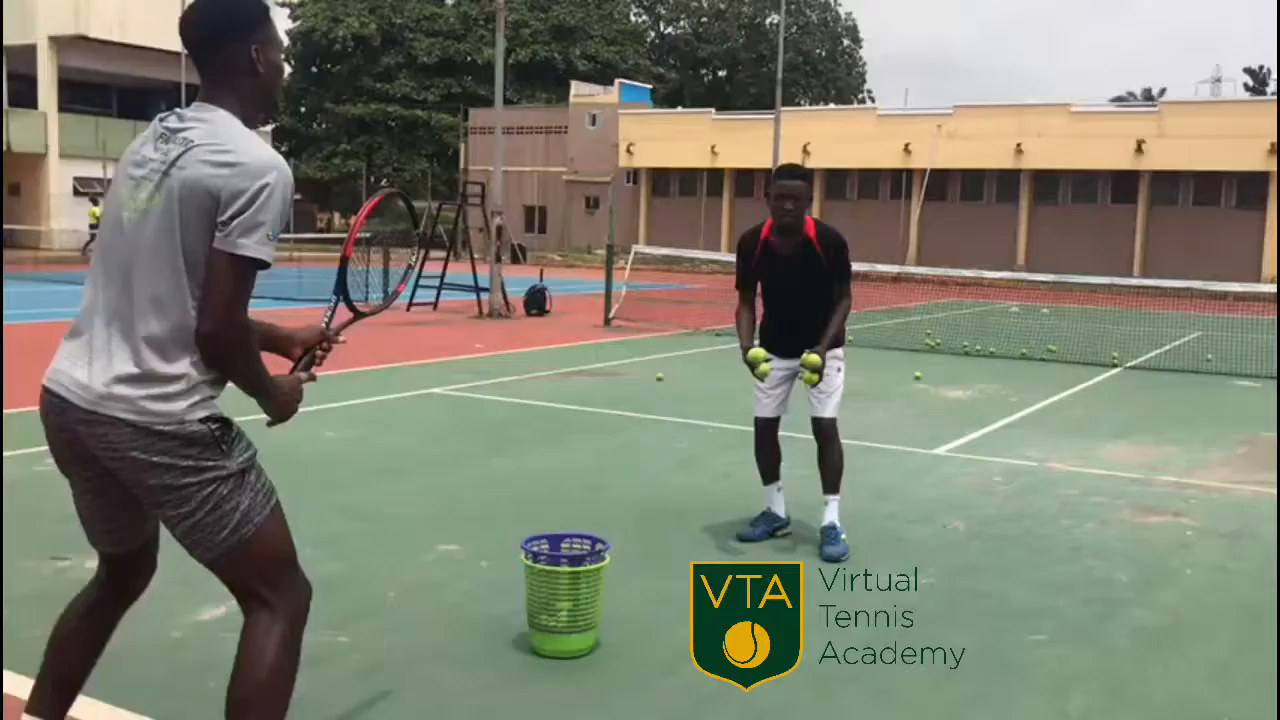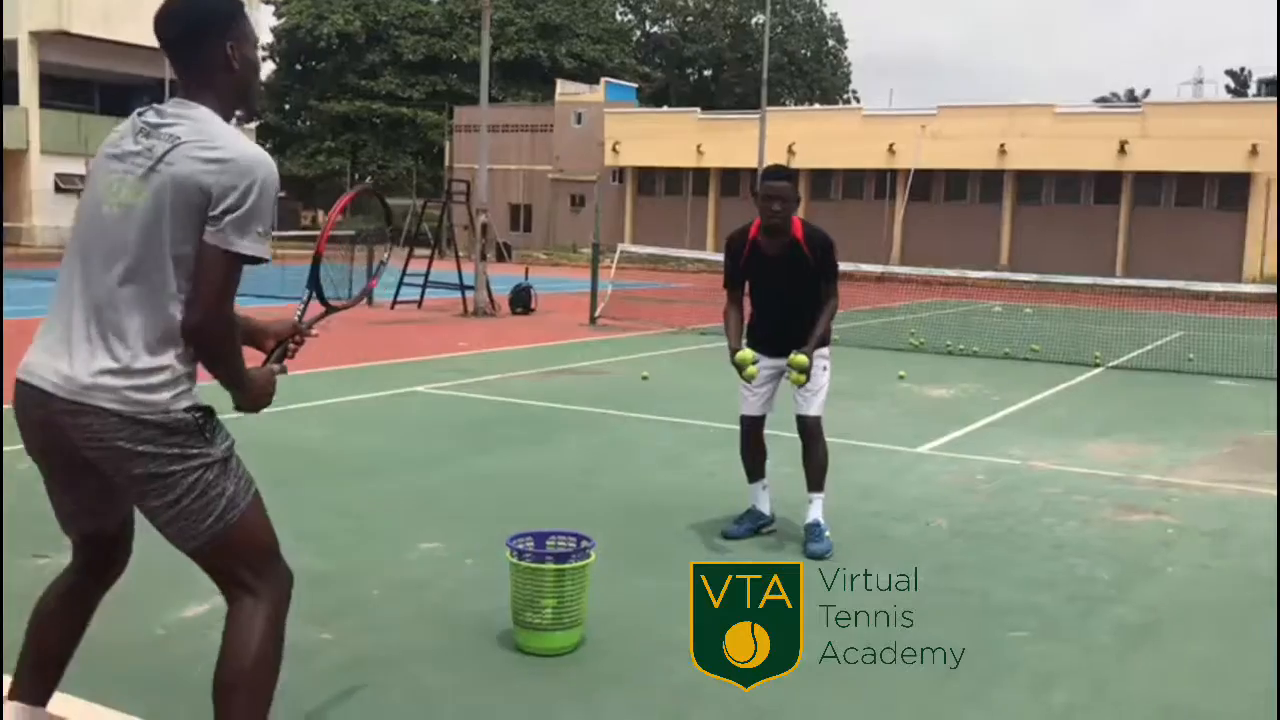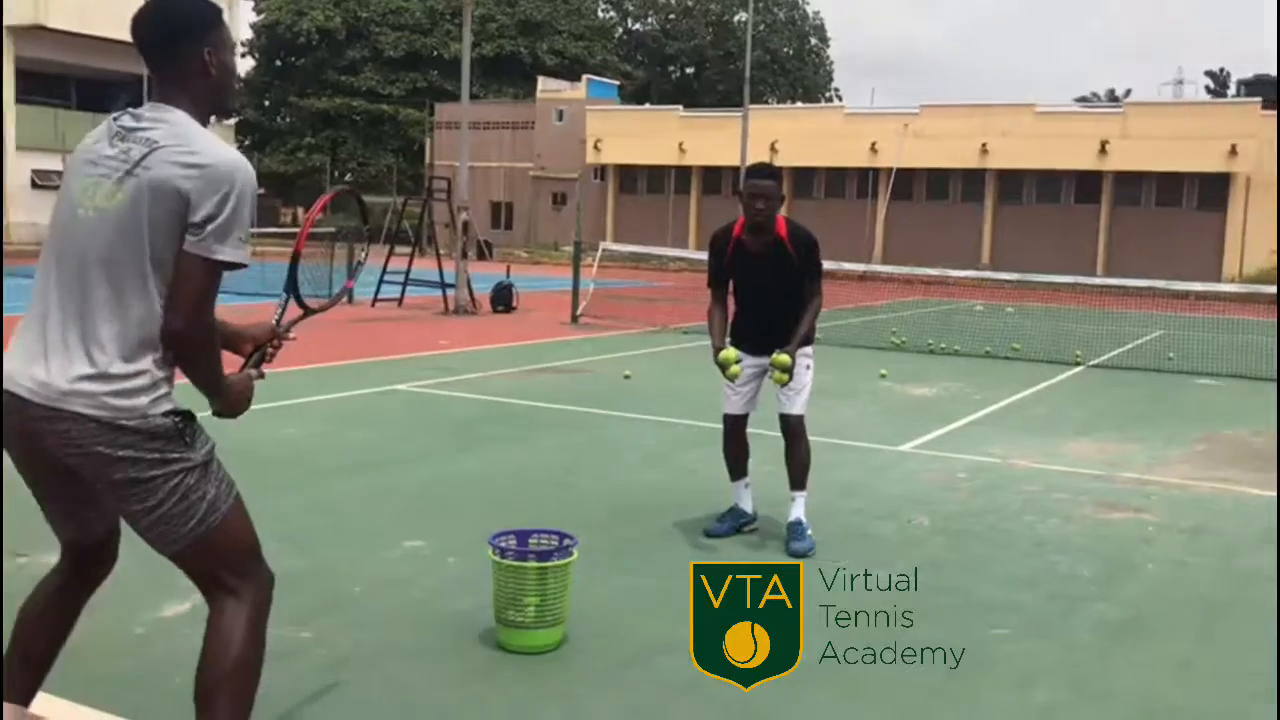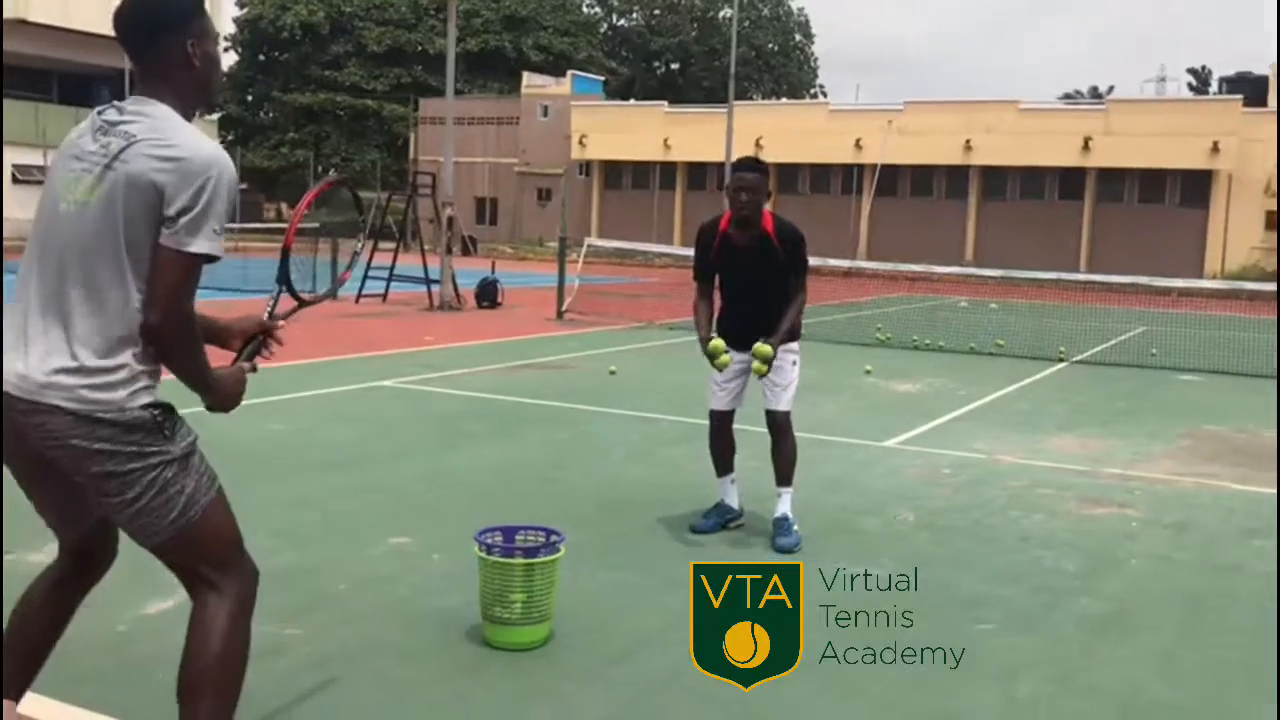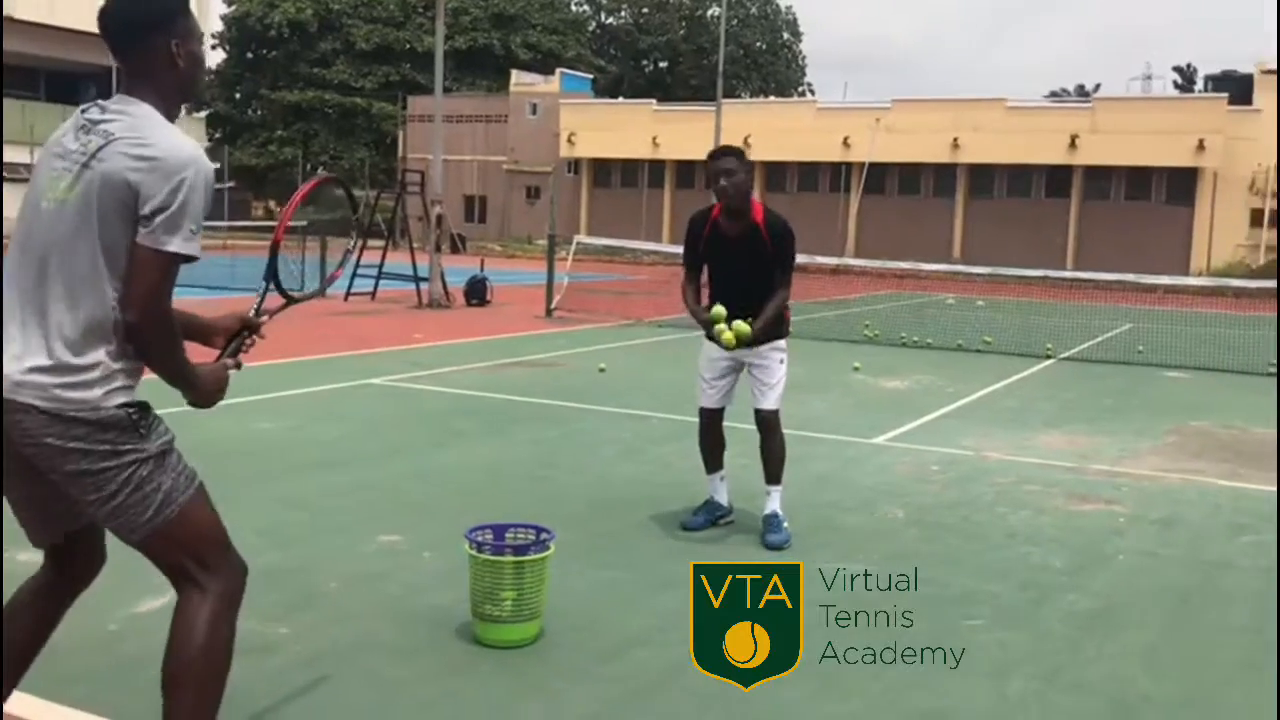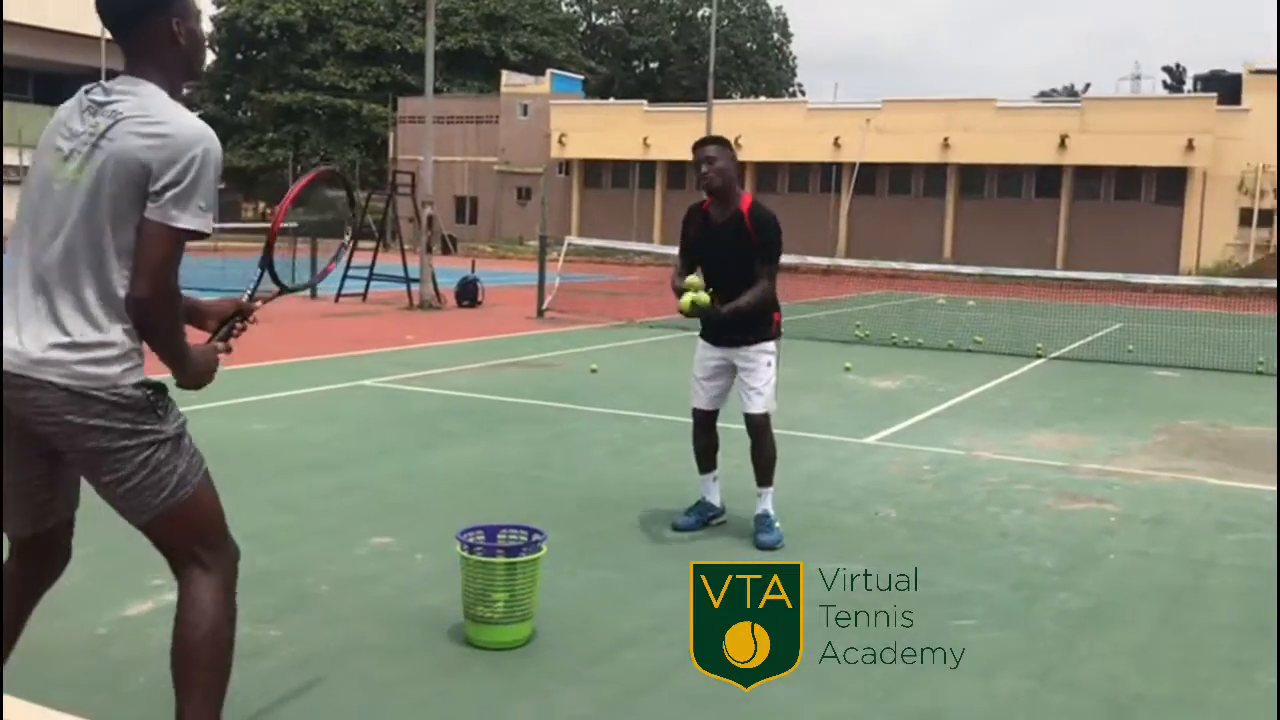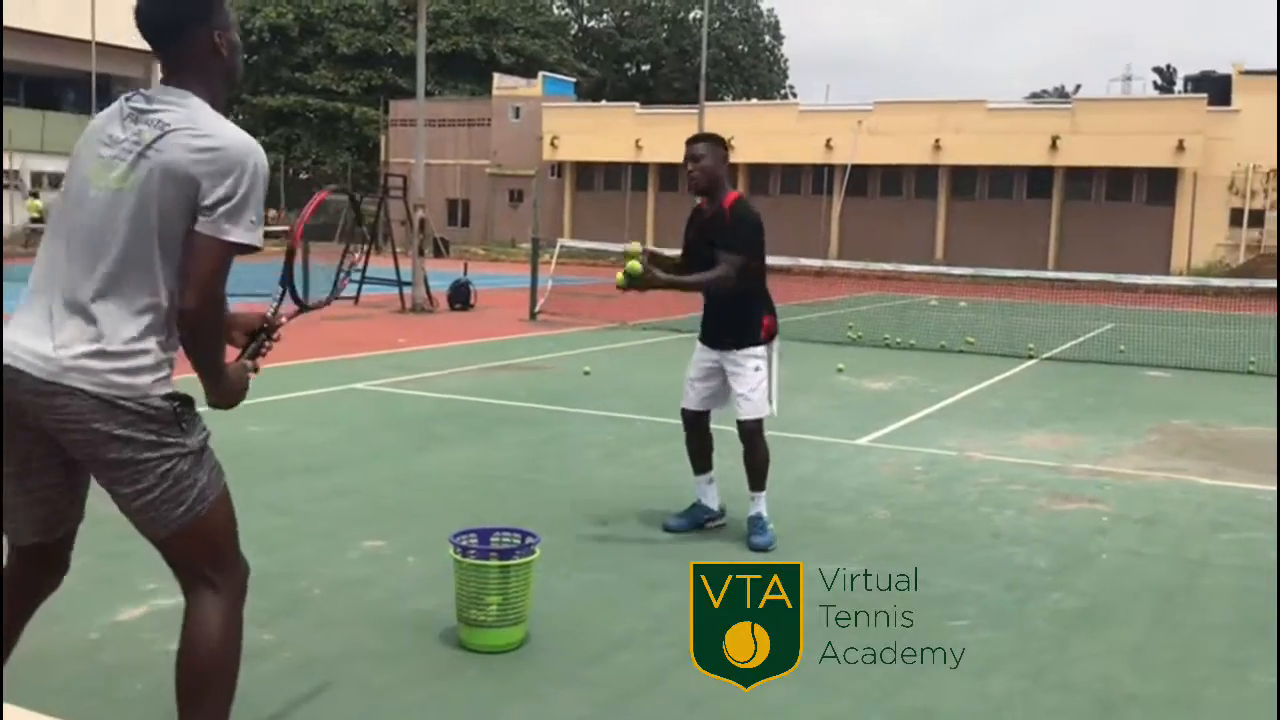
dt=0.2s
person 1, frame 1
left shoulder: (153, 142)
right shoulder: (256, 166)
right elbow: (218, 324)
left wrist: (280, 338)
right wrist: (271, 392)
left hip: (69, 397)
right hip: (157, 418)
left knee: (124, 571)
right knee: (279, 598)
person 1, frame 2
left shoulder: (126, 136)
right shoulder: (242, 162)
right elbow: (203, 316)
left wrist: (252, 331)
right wrist: (243, 385)
right hip: (137, 408)
left knee: (98, 558)
right knee: (261, 584)
person 1, frame 3
left shoulder: (102, 140)
right shoulder: (219, 167)
right elbow: (181, 323)
left wrist: (230, 335)
right wrist: (222, 390)
right hip: (116, 414)
left knee: (85, 560)
right knee: (242, 585)
person 1, frame 4
left shoulder: (88, 133)
right shoulder: (198, 160)
right elbow: (159, 317)
left wrist: (219, 329)
right wrist: (210, 384)
right hip: (102, 408)
left knee: (85, 554)
right knee: (227, 579)
person 1, frame 5
left shoulder: (74, 132)
right shoulder: (175, 159)
right elbow: (138, 317)
left wrist: (202, 326)
right wrist: (191, 380)
right hip: (80, 406)
left knee: (72, 560)
right knee: (213, 576)
person 1, frame 6
left shoulder: (75, 113)
right shoulder: (185, 138)
right elbow: (150, 289)
left wrist: (195, 311)
right wrist: (186, 362)
right hip: (87, 383)
right knee: (209, 563)
person 1, frame 7
left shoulder: (109, 122)
right shoulder: (231, 150)
right elbow: (195, 301)
left wrist: (220, 325)
right wrist: (219, 377)
right hip: (114, 393)
right knee: (218, 579)
person 2, frame 1
left shoulder: (830, 241)
right shoulder: (751, 243)
left elbow: (843, 298)
right elbow: (746, 301)
left wrist: (824, 345)
right wrist: (746, 345)
left hip: (823, 346)
right hip: (774, 347)
left knee: (825, 427)
right knee: (764, 425)
left ankle: (831, 521)
right ankle: (776, 511)
person 2, frame 2
left shoulder: (817, 242)
right shoulder: (739, 243)
left elbow: (830, 298)
right elbow: (734, 301)
left wrist: (811, 345)
right wrist: (734, 346)
left hip: (808, 345)
right hip: (761, 346)
left knee: (810, 425)
right knee: (750, 423)
left ankle: (815, 519)
right ankle: (760, 508)
person 2, frame 3
left shoulder: (801, 240)
right shoulder: (723, 241)
left elbow: (814, 297)
right elbow: (718, 300)
left wrist: (795, 345)
right wrist: (718, 345)
left hip: (791, 345)
right hip: (744, 344)
left knee: (792, 423)
right knee: (732, 421)
left ankle: (798, 517)
right ankle: (742, 507)
person 2, frame 4
left shoulder: (787, 236)
right shoulder: (710, 235)
left elbow: (799, 294)
right elbow: (704, 293)
left wrist: (777, 340)
right wrist: (705, 337)
left hip: (778, 340)
right hip: (731, 340)
left knee: (779, 420)
right knee: (719, 417)
left ankle: (784, 512)
right ankle: (729, 503)
person 2, frame 5
left shoulder: (775, 228)
right shoulder: (701, 224)
left elbow: (783, 289)
right elbow: (690, 280)
left wrist: (755, 328)
right wrist: (698, 310)
left hip: (766, 337)
right hip: (719, 336)
left knee: (767, 418)
right knee: (709, 415)
left ankle: (773, 510)
right ankle: (719, 501)
person 2, frame 6
left shoulder: (760, 219)
right shoulder: (694, 217)
left elbow: (765, 285)
right elbow: (684, 269)
left wrist: (727, 310)
right wrist: (682, 293)
left hip: (756, 336)
right hip: (712, 336)
left knee: (758, 421)
right knee: (702, 417)
left ankle: (765, 511)
right ankle: (710, 501)
person 2, frame 7
left shoulder: (742, 215)
right shoulder: (700, 216)
left elbow: (726, 276)
right elbow: (691, 265)
left wrist: (661, 281)
right wrist: (655, 262)
left hip: (751, 338)
right hip: (712, 337)
left knee: (750, 426)
right knee: (693, 417)
left ankle: (758, 513)
right ankle: (706, 503)
